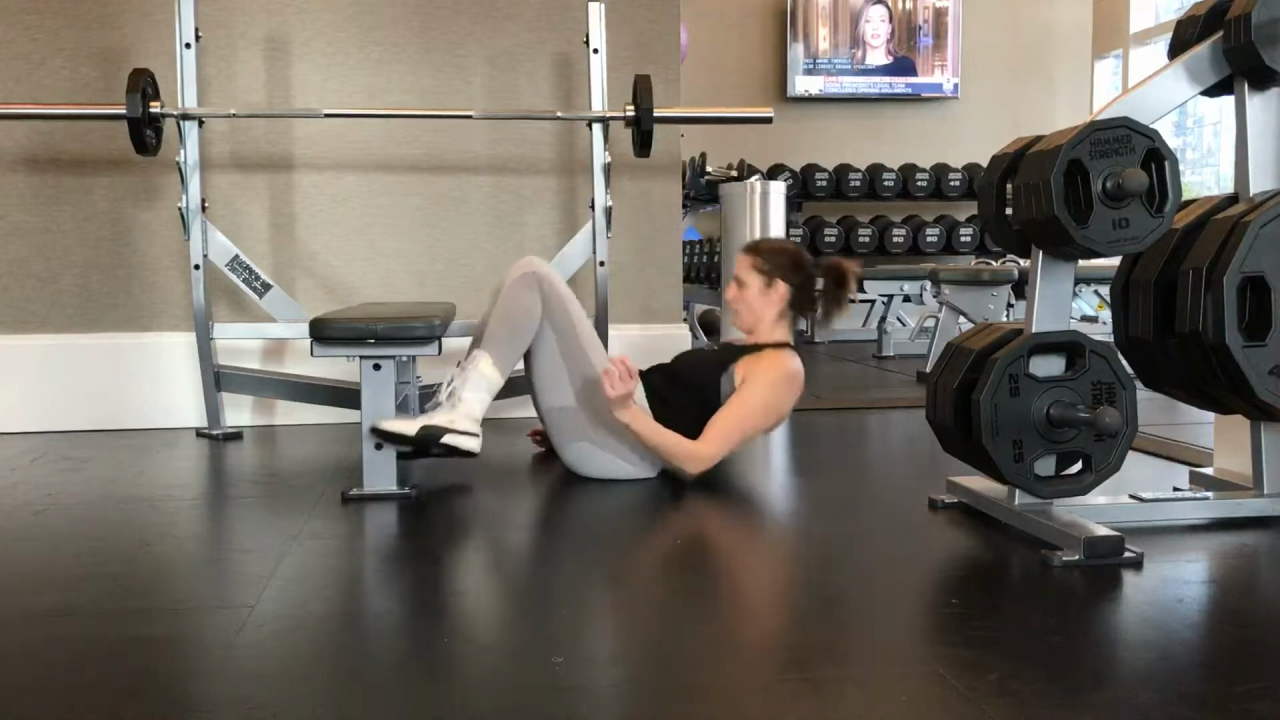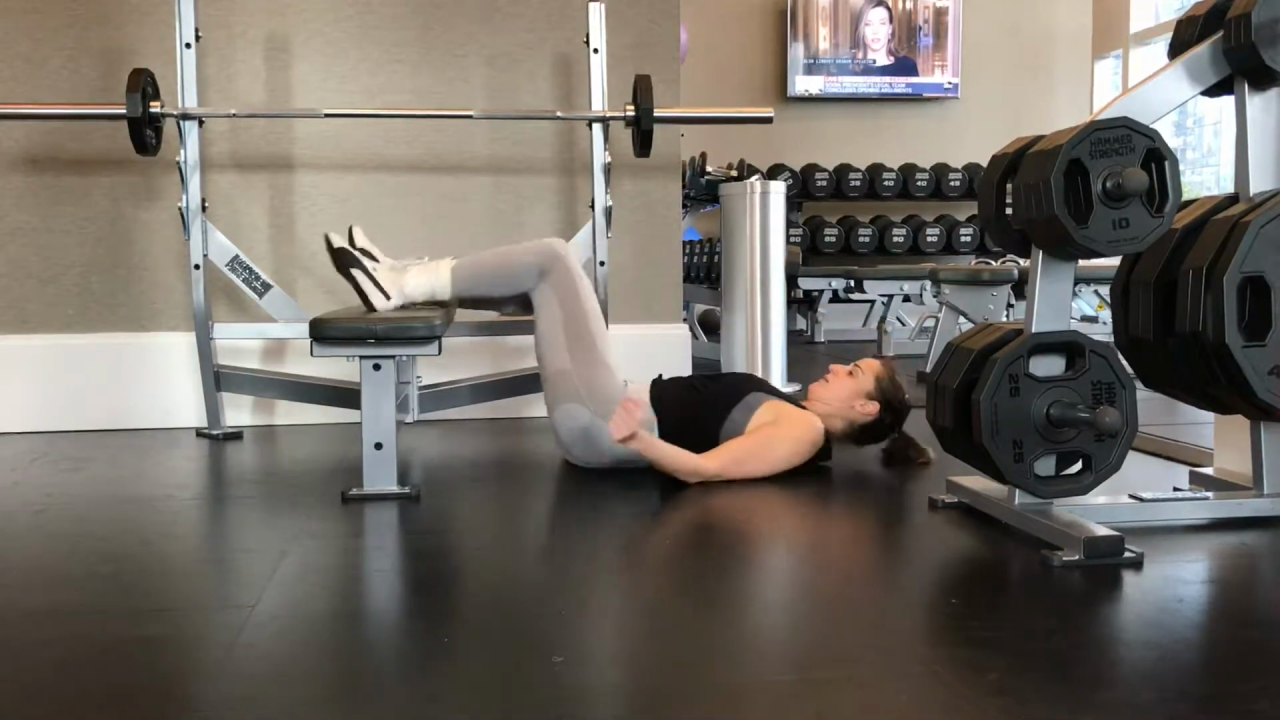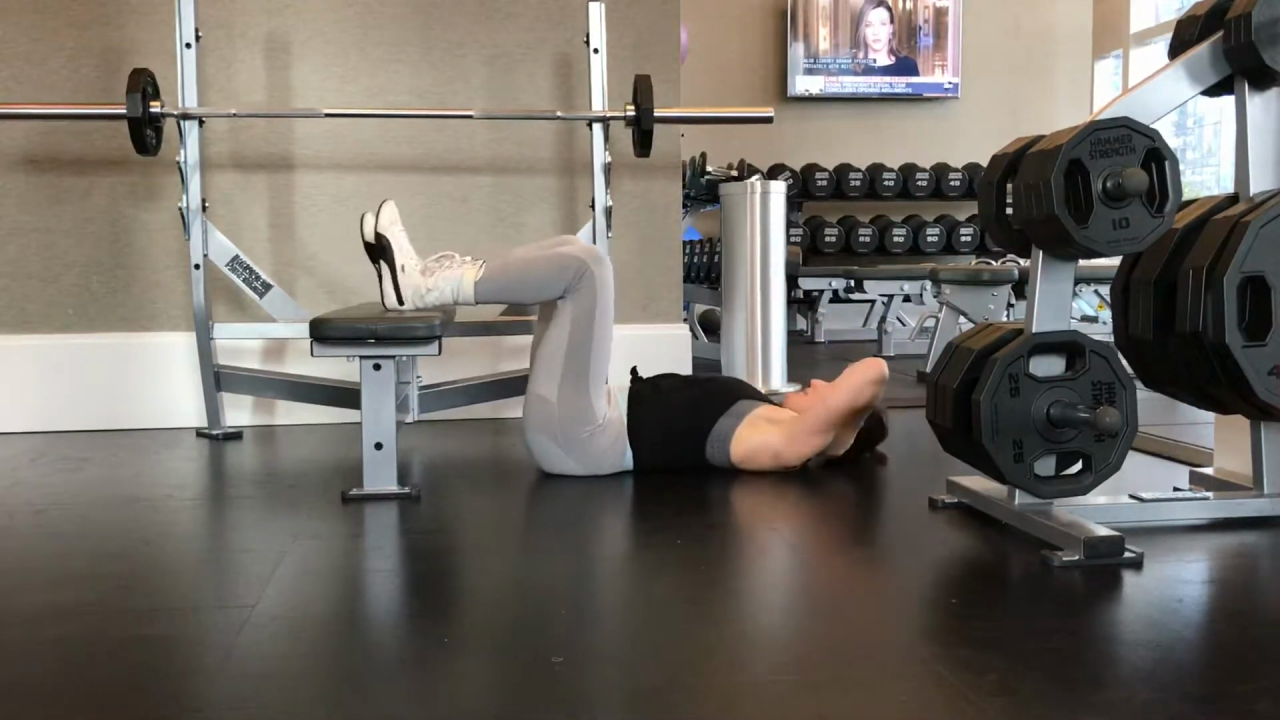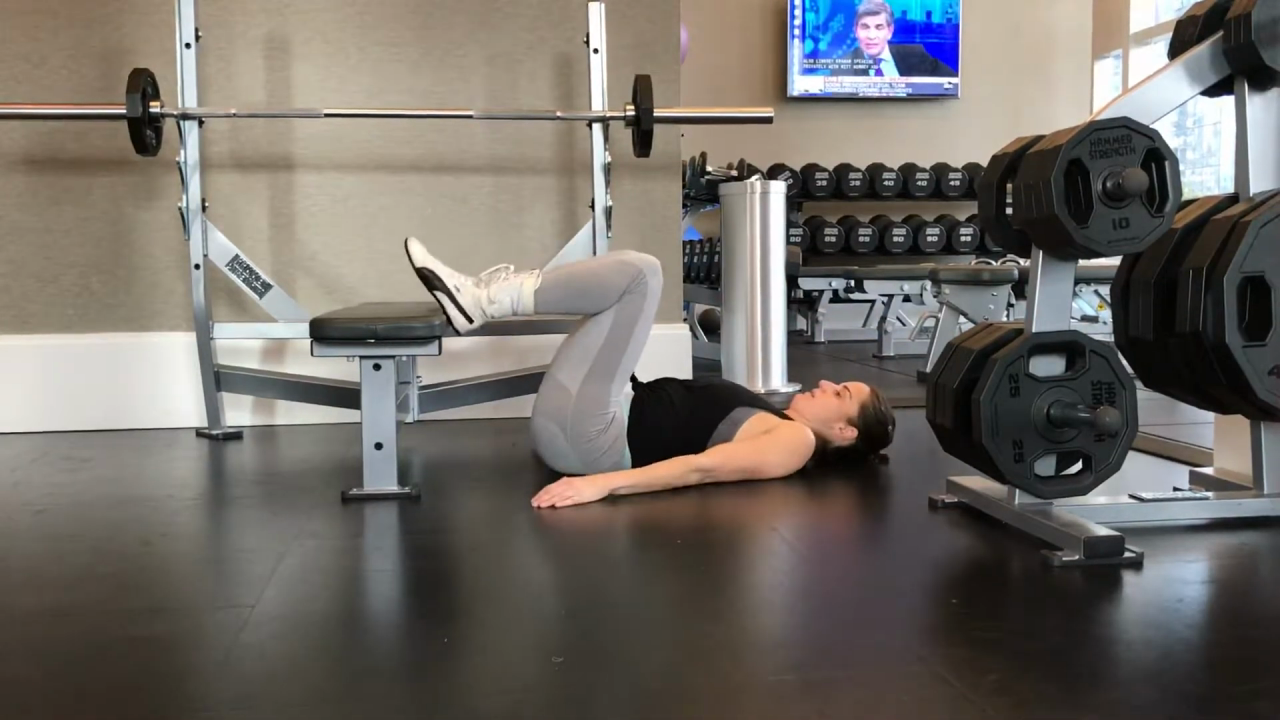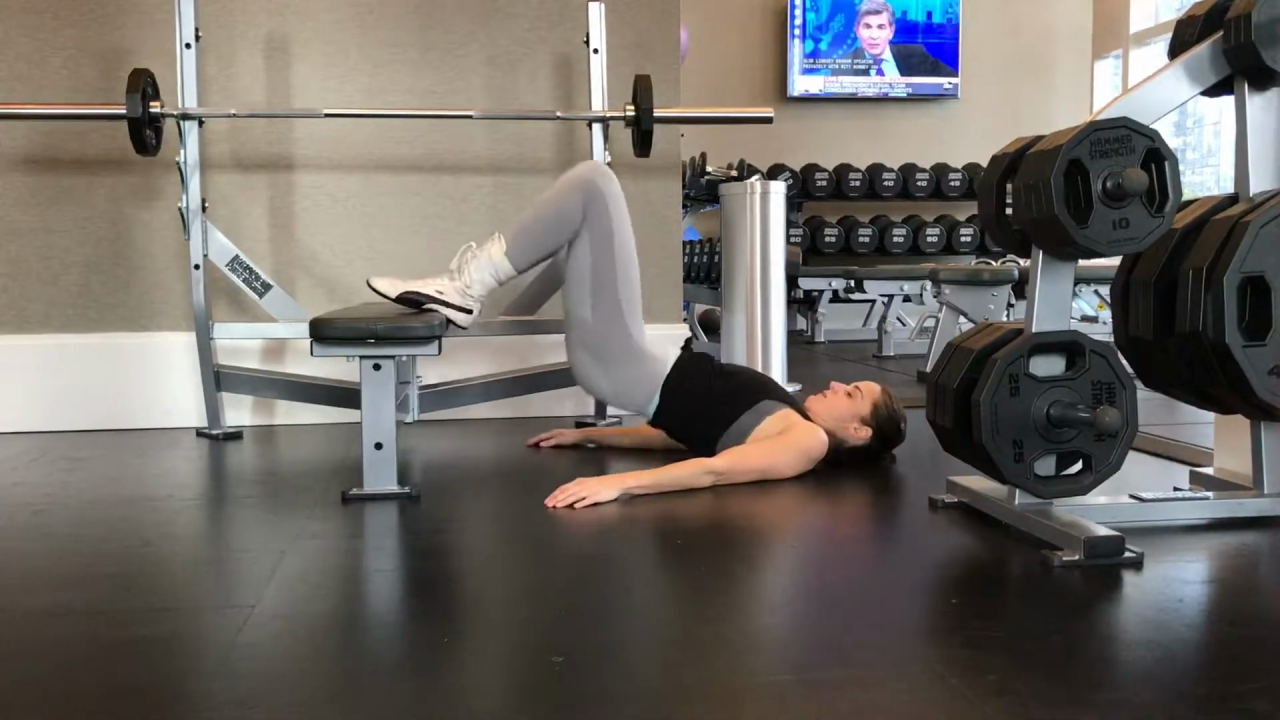
dt=1s
person 1, frame 1
left shoulder: (781, 370)
right shoulder: (753, 349)
left elbow: (697, 457)
left wrist: (627, 413)
left hip: (617, 446)
right hip: (609, 428)
left knee: (532, 278)
right knee: (528, 280)
left ankle: (457, 415)
right ankle: (452, 413)
person 1, frame 2
left shoulder: (801, 435)
right shoulder: (792, 416)
left elbow: (704, 468)
left wrist: (635, 439)
left hip: (598, 416)
right hip: (620, 410)
left knee: (553, 255)
right knee: (547, 282)
left ankle: (398, 285)
right ankle: (400, 281)
person 1, frame 3
left shoulder: (795, 442)
right shoulder: (775, 421)
left elbow: (874, 370)
left wrist: (843, 423)
left hip: (577, 442)
right hip: (599, 423)
left knee: (585, 264)
right knee: (567, 253)
left ankle: (419, 287)
right ankle: (420, 280)
person 1, frame 4
left shoulder: (794, 442)
right shoulder: (774, 425)
left elbow: (703, 468)
left wrist: (604, 483)
left hip: (582, 439)
right hip: (580, 428)
left knee: (639, 272)
right knee: (630, 275)
left ankle: (480, 300)
right ankle: (478, 297)
person 1, frame 5
left shoulder: (808, 443)
right shoulder: (798, 424)
left elbow: (714, 470)
left wrist: (618, 483)
right wrist: (588, 433)
left hip: (623, 370)
right hip: (650, 378)
left knee: (594, 182)
left ankle: (465, 289)
right ankle: (466, 292)
